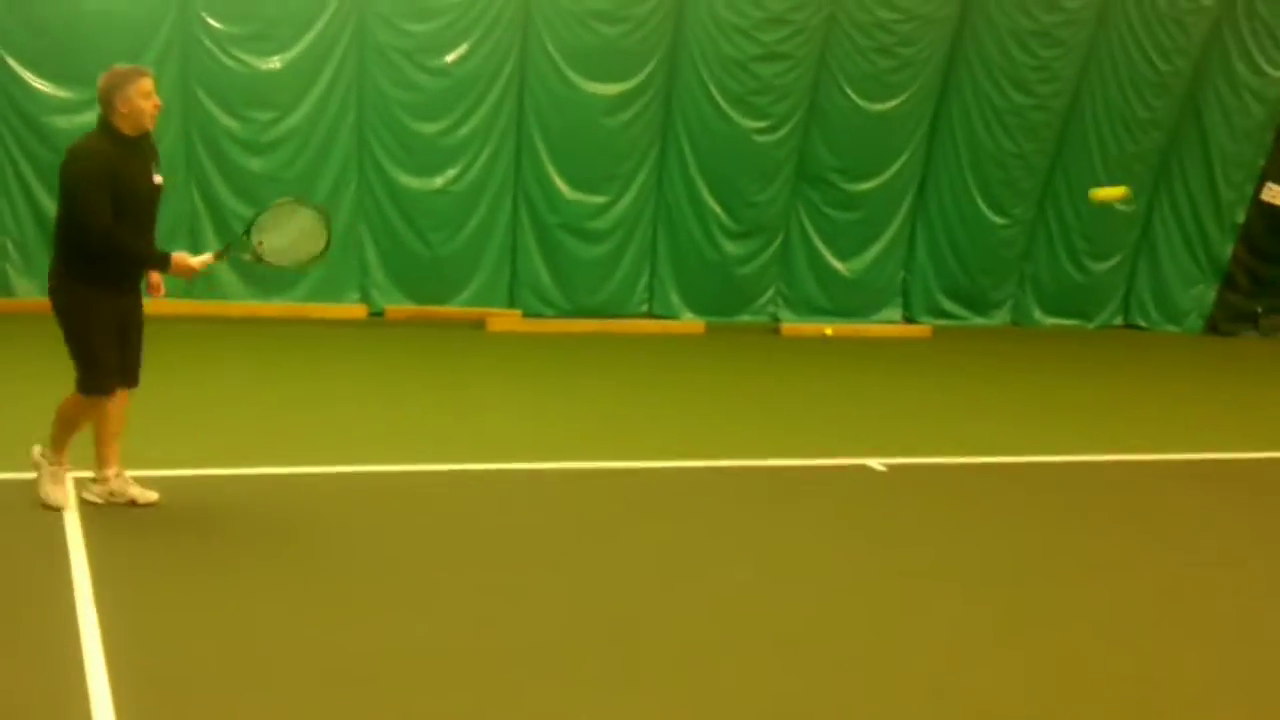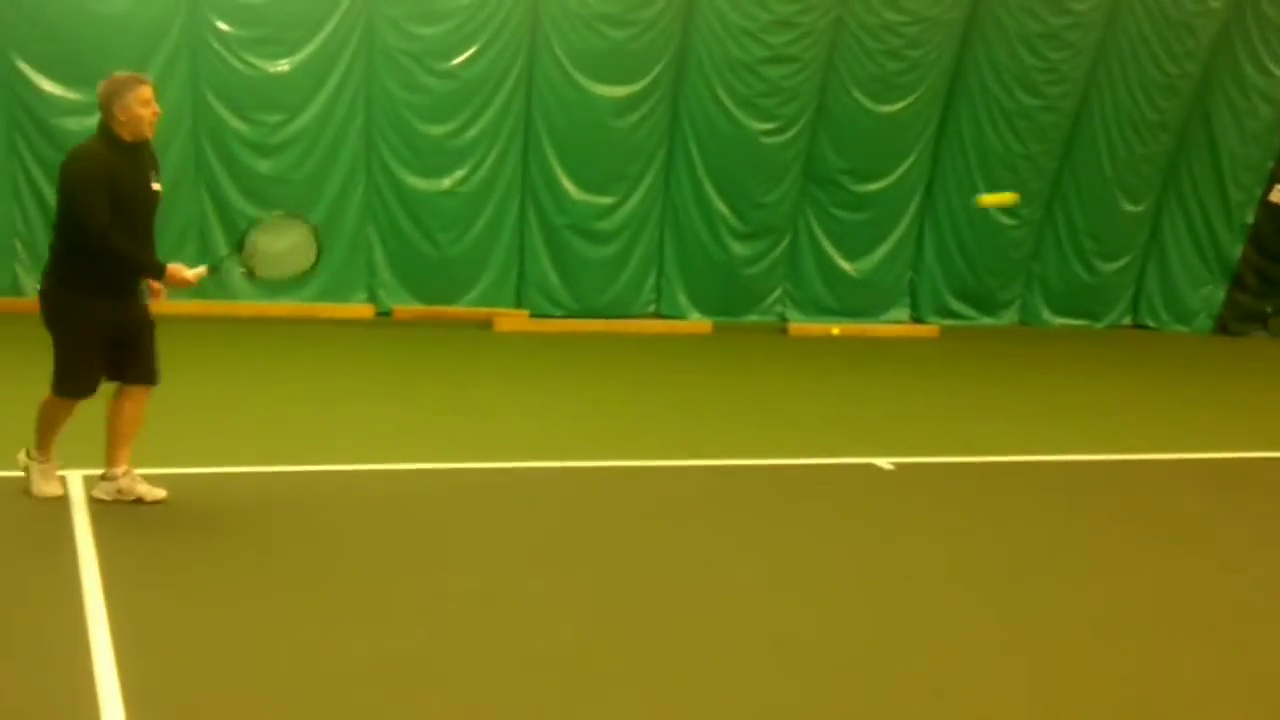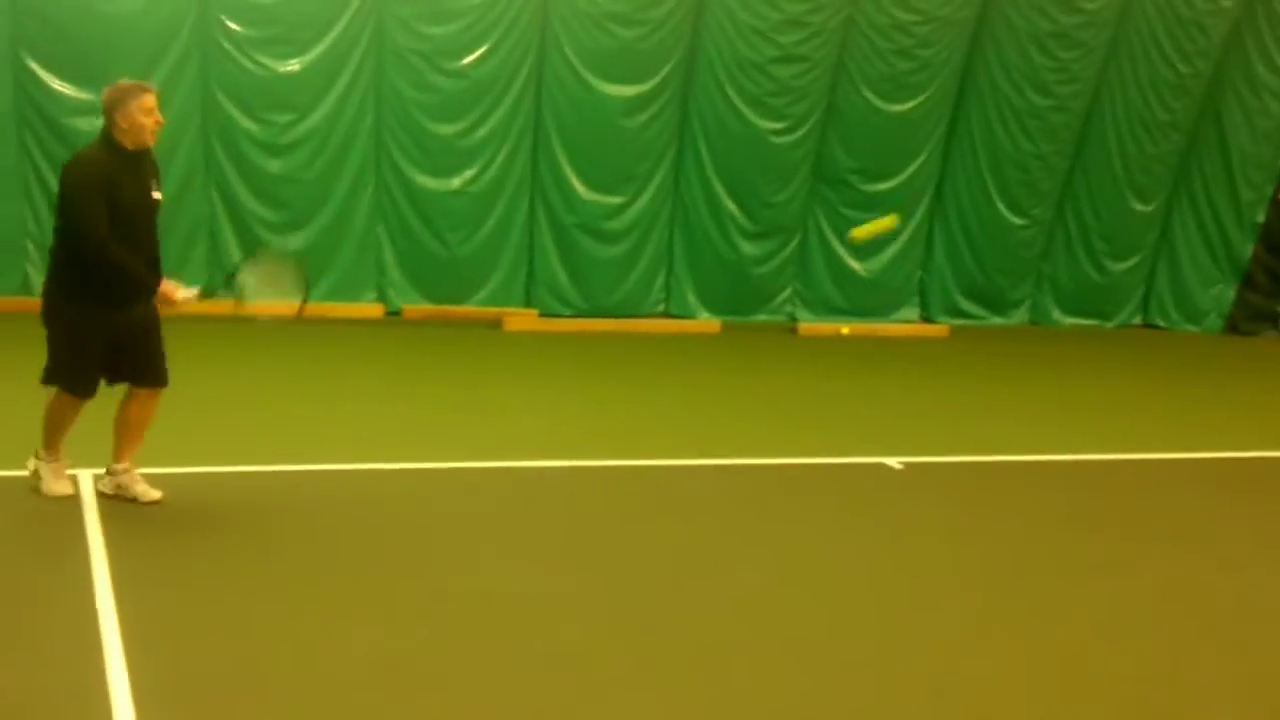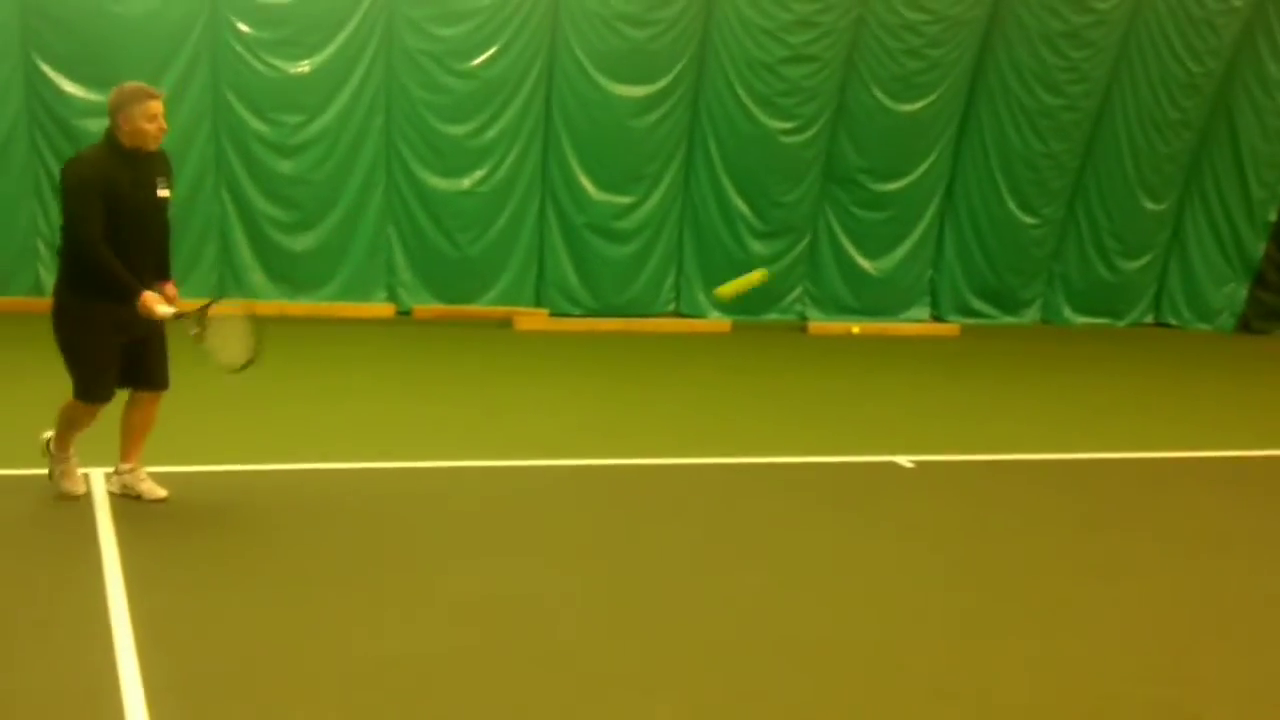
dt=0.1s
person 1, frame 1
left shoulder: (144, 148)
right shoulder: (88, 157)
right elbow: (100, 235)
left wrist: (148, 269)
right wrist: (164, 261)
left hip: (121, 286)
right hip: (83, 288)
left knee: (120, 383)
right knee: (97, 387)
left ankle: (109, 478)
right ankle: (51, 457)
person 1, frame 2
left shoulder: (145, 155)
right shoulder: (86, 162)
right elbow: (99, 238)
left wrist: (149, 275)
right wrist: (160, 269)
left hip: (125, 293)
right hip: (77, 293)
left knee: (139, 379)
right knee: (72, 389)
left ankle: (118, 475)
right ankle: (38, 458)
person 1, frame 3
left shoulder: (146, 163)
right shoulder: (86, 169)
right elbow: (96, 246)
left wrist: (153, 283)
right wrist: (155, 284)
left hip: (130, 299)
right hip: (78, 299)
left knee: (150, 381)
right knee: (74, 389)
left ankle: (119, 471)
right ankle: (48, 458)
person 1, frame 4
left shoulder: (158, 162)
right shoulder: (87, 169)
right elbow: (89, 245)
left wrist: (164, 280)
right wrist: (137, 293)
left hip: (137, 294)
right hip: (88, 297)
left knee: (151, 384)
right knee: (94, 395)
left ankle: (128, 470)
right ankle: (60, 446)
